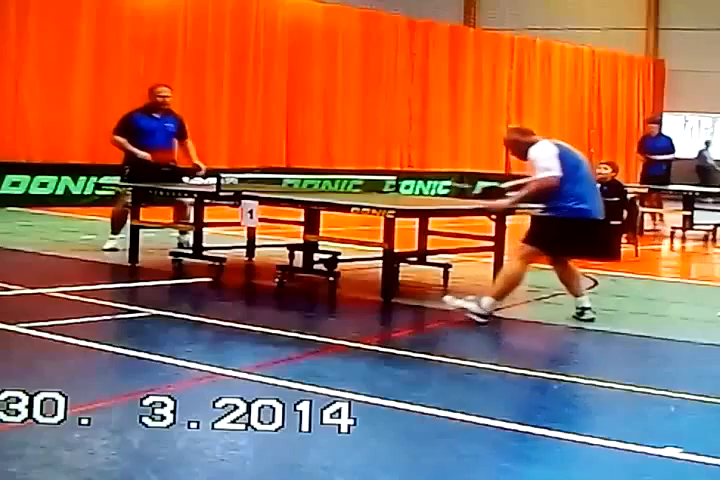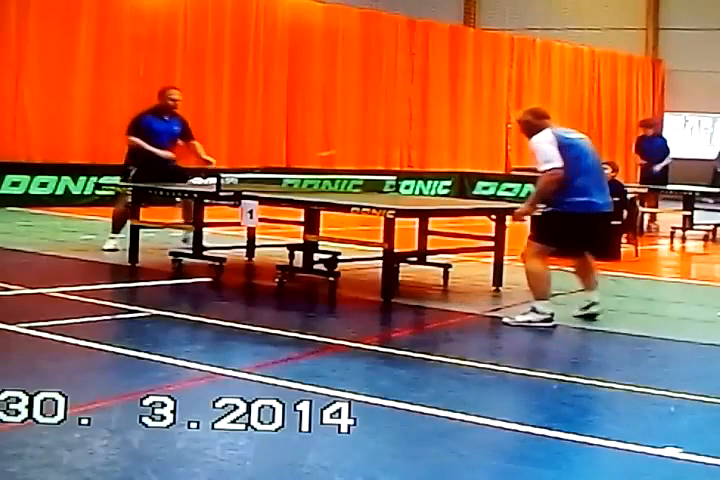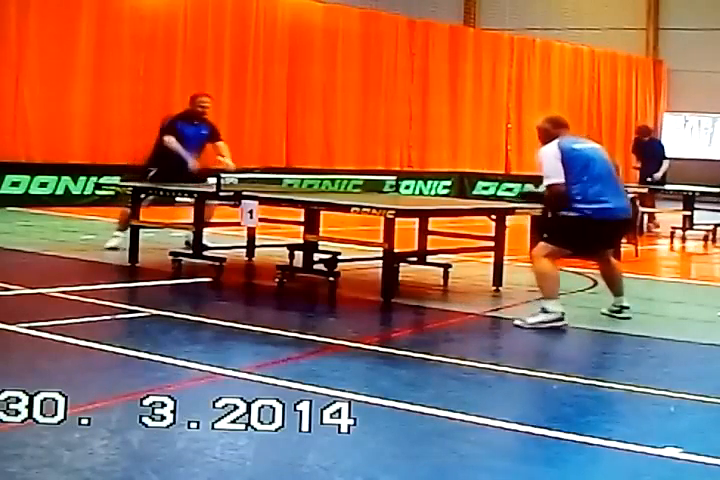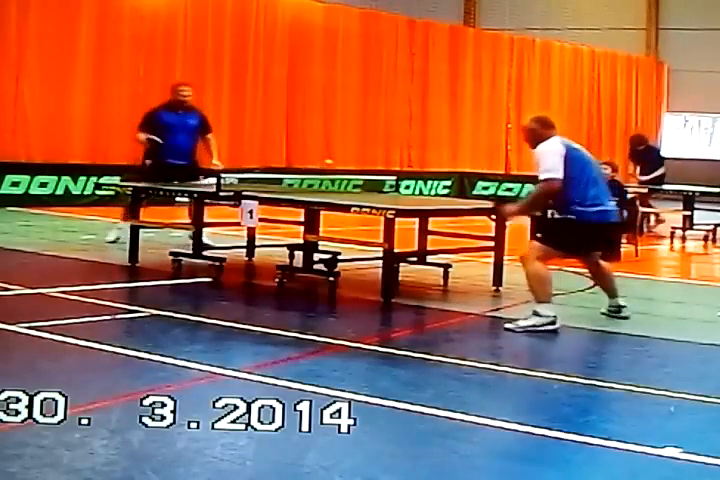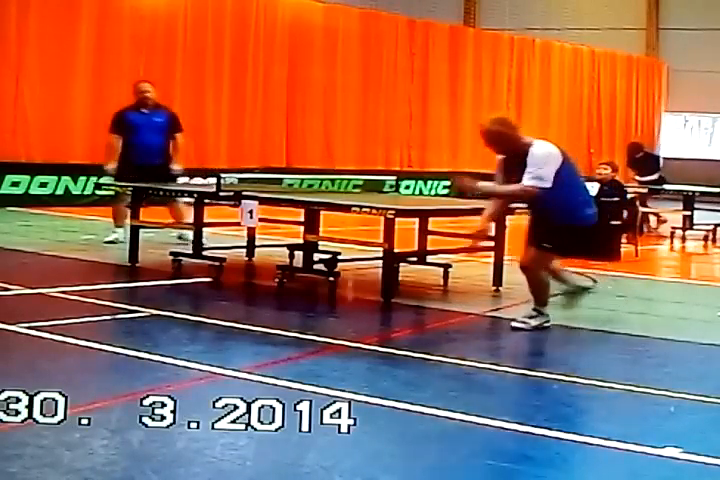
dt=0.4s
person 1, frame 1
left shoulder: (539, 149)
right shoulder: (558, 149)
left elbow: (549, 182)
left wrist: (510, 201)
left hip: (568, 213)
right hip: (589, 215)
left knee: (521, 257)
right knee: (558, 258)
left ankle: (484, 306)
right ankle: (584, 306)
person 1, frame 2
left shoulder: (543, 138)
right shoulder: (575, 135)
left elbow: (554, 174)
left wrist: (530, 205)
left hip: (572, 207)
right hip: (600, 206)
left knee: (533, 254)
right knee: (580, 253)
left ankle: (542, 311)
right ankle: (591, 301)
person 1, frame 3
left shoulder: (551, 149)
right shoulder: (593, 146)
left elbow: (558, 190)
left wrist: (550, 213)
left hip: (588, 214)
right hip: (620, 212)
left knee: (541, 255)
right knee: (603, 256)
left ankle: (552, 310)
right ankle: (620, 304)
person 1, frame 4
left shoulder: (547, 148)
right shoulder: (573, 150)
left elbow: (552, 186)
left wrist: (521, 208)
right wrist: (531, 207)
left hip: (582, 216)
right hip: (605, 214)
left knee: (533, 256)
right knee: (592, 259)
left ankle: (546, 315)
right ankle: (617, 305)
person 1, frame 5
left shoulder: (542, 152)
right shoulder: (507, 161)
left elbow: (529, 191)
right elbow: (502, 195)
left wrist: (480, 187)
right wrist: (485, 222)
left hip: (574, 218)
right hip: (546, 215)
left knee: (530, 263)
right knee: (535, 262)
left ankle: (540, 312)
right ankle: (574, 287)
person 2, frame 1
left shoulder: (175, 119)
right shoulder: (134, 117)
left elbow: (185, 141)
right elbow: (116, 138)
left wrist: (195, 160)
right wrist: (136, 152)
left hip: (167, 169)
right hip: (138, 169)
left knee: (182, 202)
right knee: (124, 202)
left ankle: (184, 238)
right ankle: (113, 238)
person 2, frame 2
left shoulder: (179, 121)
right shoulder: (144, 118)
left elbow: (191, 141)
right elbow: (131, 140)
left wrist: (203, 156)
right wrist: (157, 152)
left hip: (168, 168)
right hip: (141, 168)
left knee: (191, 198)
right knee: (126, 202)
right ankle: (113, 238)
person 2, frame 3
left shoulder: (208, 126)
right shoulder: (175, 122)
left elbow: (219, 144)
right elbow: (168, 140)
left wrist: (226, 158)
right wrist: (187, 158)
left hip: (188, 173)
right hip: (161, 170)
right ankle: (118, 236)
person 2, frame 4
left shoulder: (198, 115)
right shoulder: (157, 113)
left elbow: (208, 136)
right elbow: (140, 134)
left wrist: (214, 158)
right wrist: (145, 140)
left hip: (187, 165)
right hip: (158, 163)
right ankle: (121, 228)
person 2, frame 5
left shoulder: (167, 114)
right shoulder: (124, 114)
left elbow: (177, 138)
right elbow: (115, 138)
left wrist: (176, 162)
right wrist: (112, 161)
left hip: (161, 166)
right hip: (131, 165)
left knee: (174, 197)
right knee: (121, 196)
left ankle: (184, 231)
right ankle: (119, 231)
